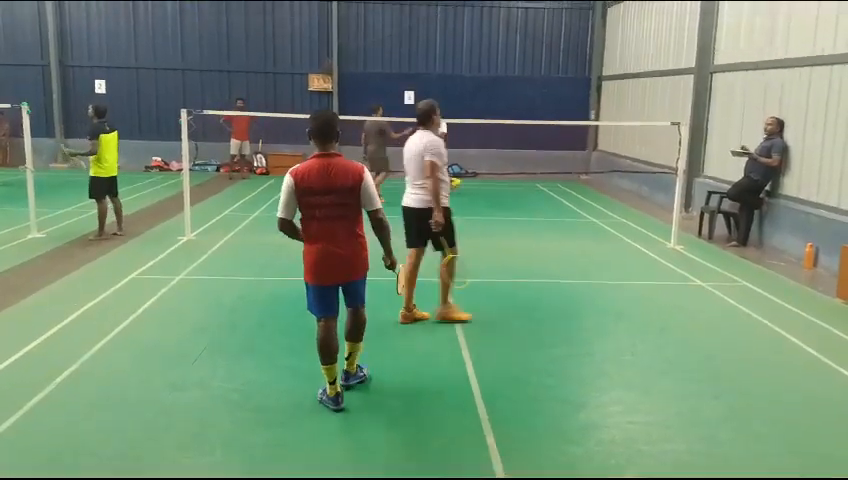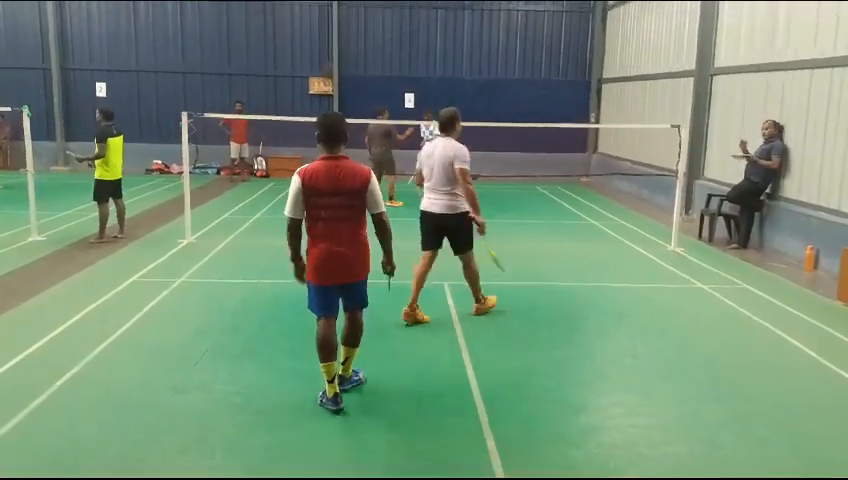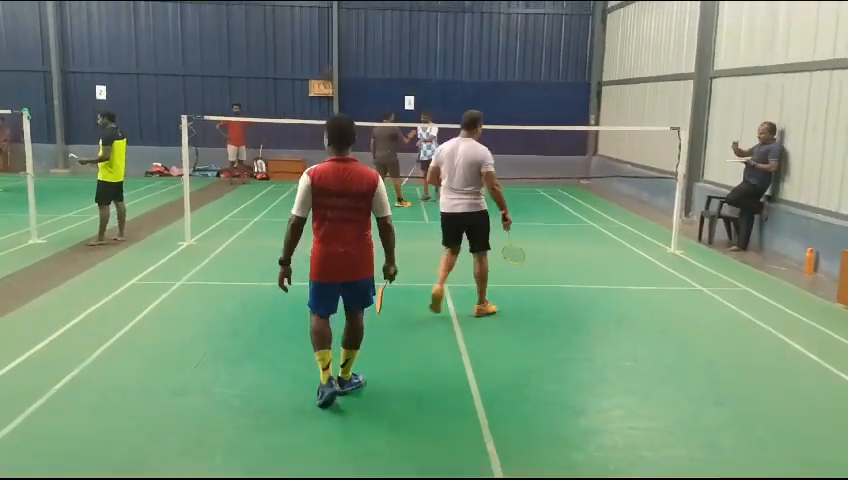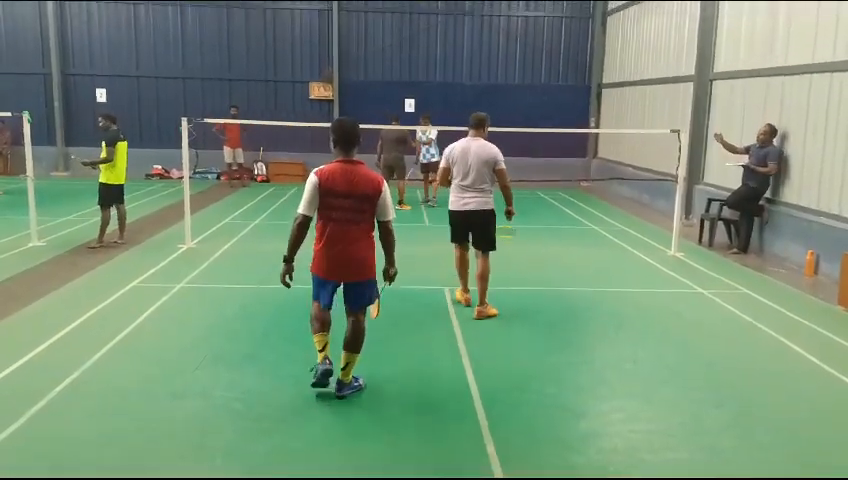
dt=0.2s
person 1, frame 1
left shoulder: (296, 175)
right shoulder: (358, 172)
left elbow: (283, 224)
right elbow: (378, 218)
right wrist: (388, 252)
left hip: (318, 260)
right hip: (354, 257)
left knee: (325, 321)
right knee: (357, 310)
left ankle: (333, 391)
right ankle: (350, 369)
person 1, frame 2
left shoulder: (304, 175)
right shoulder: (364, 175)
left elbow: (293, 224)
right elbow: (381, 221)
left wrist: (297, 259)
right wrist: (388, 256)
left hip: (321, 260)
right hip: (356, 260)
left knee: (326, 321)
right knee: (354, 314)
left ankle: (332, 392)
right ankle: (346, 374)
person 1, frame 3
left shoulder: (313, 175)
right shoulder: (371, 178)
left elbow: (296, 223)
right elbow: (385, 225)
left wrist: (285, 263)
right wrist: (390, 261)
left hip: (324, 261)
right hip: (359, 262)
left knee: (320, 317)
right knee: (354, 316)
left ankle: (326, 379)
right ankle: (345, 376)
person 1, frame 4
left shoulder: (319, 176)
right shoulder: (376, 181)
left elbow: (302, 222)
right elbow: (386, 228)
left wrist: (289, 260)
right wrist: (390, 263)
left hip: (326, 260)
right hip: (361, 263)
left knee: (320, 307)
right knee: (356, 317)
left ankle: (323, 359)
right ankle: (345, 379)
person 2, frame 1
left shoulder: (411, 141)
right shoulder: (433, 141)
right elbow: (432, 178)
left wrist: (445, 181)
right wrist: (437, 211)
left hip: (410, 204)
right hip: (429, 207)
left knee: (414, 255)
right knee: (449, 255)
left ankle: (408, 309)
right ankle: (445, 307)
person 2, frame 2
left shoulder: (426, 148)
right shoulder: (458, 150)
left elbow: (420, 180)
right elbow: (466, 185)
right wrist: (477, 214)
left hip: (428, 210)
right hip: (454, 212)
left knee: (427, 258)
right knee: (467, 257)
left ankle: (411, 308)
right ankle: (480, 301)
person 2, frame 3
left shoulder: (443, 148)
right shoulder: (481, 152)
left elbow: (431, 178)
right elbow: (493, 186)
right wrist: (505, 212)
left hip: (447, 209)
right hip: (475, 210)
left knee: (450, 252)
right knee: (480, 256)
left ankle: (439, 287)
right ankle: (481, 304)
person 2, frame 4
left shoulder: (452, 148)
right shoulder: (492, 150)
left elbow: (441, 180)
right elbow: (504, 183)
right wrist: (510, 206)
left hip: (456, 207)
right hip: (483, 209)
left knee: (461, 249)
right knee: (483, 255)
left ankle: (464, 292)
right ankle: (482, 306)
person 3, frame 1
left shoulder: (94, 129)
right shoulder: (112, 127)
left elbow: (94, 151)
left wrist: (76, 153)
left hip: (99, 171)
right hip: (112, 169)
left knee: (101, 200)
right knee: (114, 198)
left ankle: (101, 233)
right ankle: (120, 228)
person 3, frame 2
left shoulder: (101, 132)
right shoulder: (118, 131)
left elbow: (101, 154)
left wrist: (85, 159)
left hip: (104, 174)
right hip: (117, 172)
left knee: (103, 203)
right knee: (118, 200)
left ankle: (101, 235)
right ankle: (121, 231)
person 3, frame 3
left shoulder: (107, 134)
right shoulder: (120, 133)
left elbow: (106, 156)
left wrist: (88, 161)
right wrist: (97, 162)
left hip: (107, 176)
right hip: (118, 175)
left knee: (103, 205)
right knee: (119, 203)
left ankle: (101, 237)
right ankle: (121, 234)
person 3, frame 4
left shoulder: (110, 136)
right shoulder: (121, 135)
left elbow: (109, 158)
left wrist: (91, 162)
right wrist: (99, 164)
left hip: (109, 178)
right hip: (119, 177)
left knee: (105, 208)
right knee: (120, 205)
left ankle: (100, 239)
right ankle: (121, 236)
person 4, frame 1
left shoulder: (778, 143)
right shoulder: (766, 141)
left elbow: (775, 162)
left wrist: (756, 157)
right wrist: (749, 153)
left hip: (757, 178)
right hip: (752, 177)
left knee: (732, 193)
right knee: (746, 208)
left ankle: (758, 202)
right ankle: (741, 240)
person 4, frame 2
left shoulder: (778, 145)
right shoulder: (765, 144)
left elbow: (774, 164)
right elbow: (755, 160)
left wrist: (756, 160)
right wrist: (745, 151)
left hip: (757, 181)
right hip: (752, 180)
left knee: (732, 196)
right knee: (746, 210)
left ankle: (759, 205)
right ankle: (741, 242)
person 4, frame 3
left shoulder: (774, 147)
right shoulder: (759, 146)
left elbow: (772, 167)
right elbow: (743, 154)
left wrist: (753, 164)
right wrist: (736, 149)
left hip: (757, 183)
right hip: (751, 182)
left knee: (731, 198)
right knee: (746, 213)
left ankle: (759, 207)
right ankle: (741, 244)
person 4, frame 4
left shoulder: (773, 151)
right shoulder: (755, 147)
left elbow: (772, 170)
right elbow: (735, 150)
left wrist: (753, 167)
right wrist: (722, 141)
left hip: (756, 186)
right hip: (749, 185)
left knee: (731, 201)
right knee: (746, 216)
left ankle: (759, 210)
right ankle: (741, 247)
